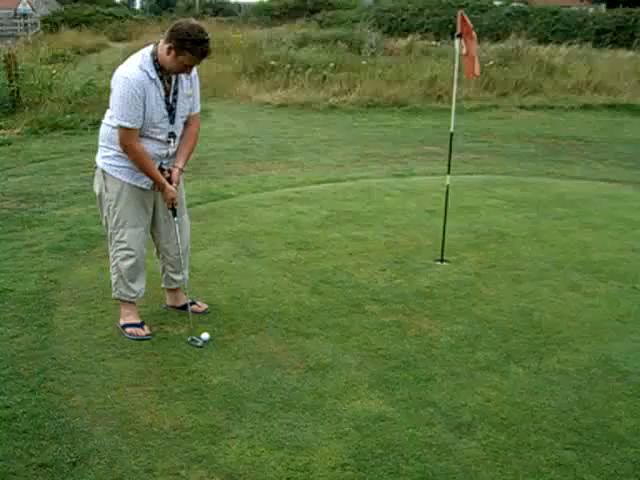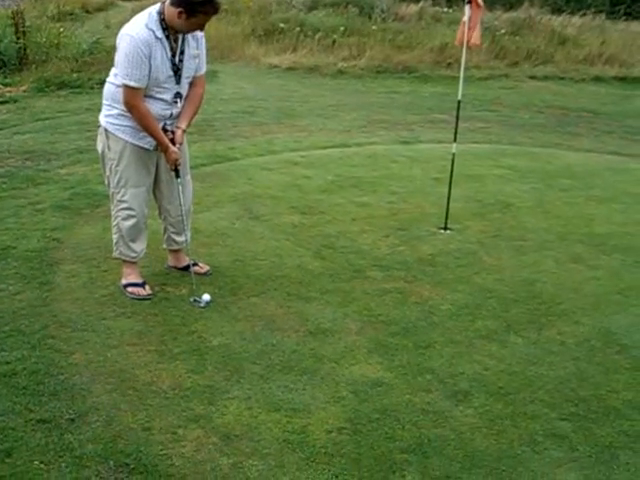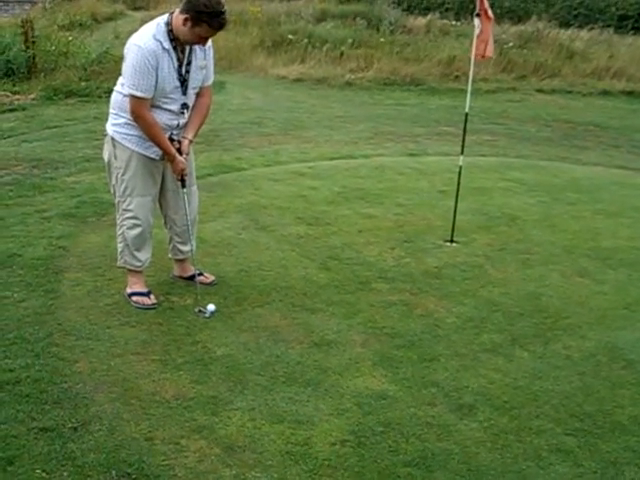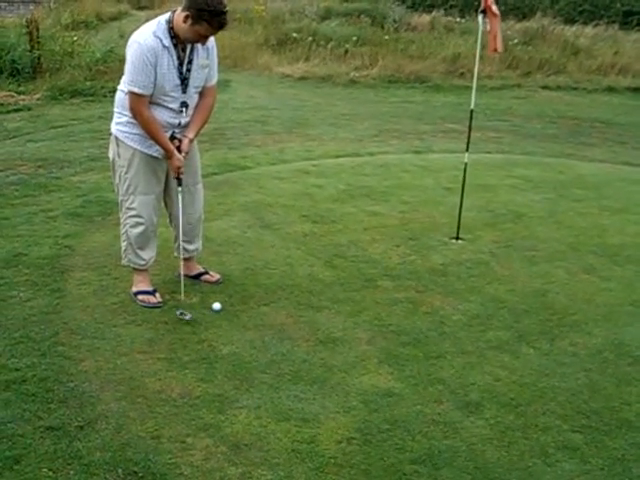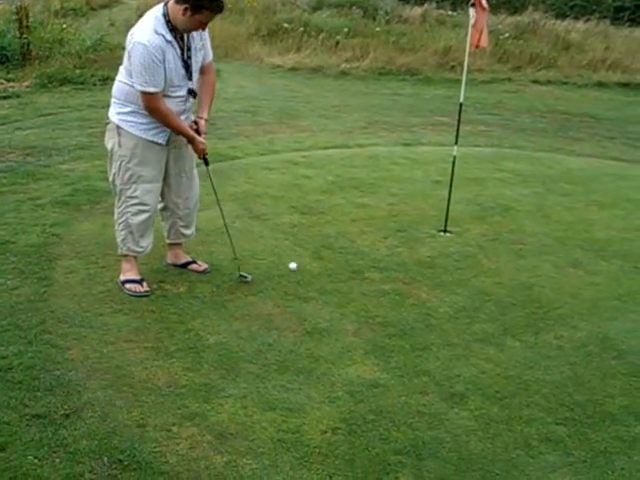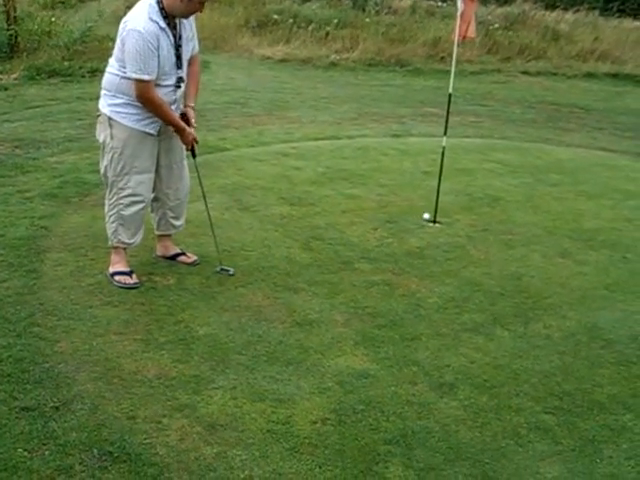
dt=0.7s
person 1, frame 1
left shoulder: (187, 72)
right shoulder: (132, 77)
left elbow: (192, 123)
right elbow: (128, 143)
left wrist: (177, 168)
right wrist: (161, 184)
left hip: (165, 168)
right hip: (125, 170)
left knee: (175, 235)
right knee: (129, 242)
left ankle: (174, 294)
right ankle: (128, 310)
person 1, frame 2
left shoulder: (194, 32)
right shoulder: (137, 36)
left elbow: (197, 84)
right elbow: (132, 101)
left wrist: (181, 128)
right wrist: (164, 144)
left hip: (170, 128)
right hip: (128, 129)
left knee: (178, 195)
right knee: (131, 201)
left ankle: (176, 255)
right ankle: (130, 269)
person 1, frame 3
left shoulder: (201, 43)
right shoulder: (145, 46)
left elbow: (204, 95)
right elbow: (140, 112)
left wrist: (187, 138)
right wrist: (171, 155)
left hip: (176, 137)
right hip: (135, 138)
left knee: (184, 205)
right knee: (137, 210)
left ankle: (182, 264)
right ankle: (135, 278)
person 1, frame 4
left shoulder: (205, 42)
right shoulder: (145, 44)
left elbow: (208, 95)
right elbow: (138, 108)
left wrist: (189, 138)
right wrist: (168, 151)
left hip: (181, 136)
right hip: (139, 137)
left knee: (190, 204)
right knee: (140, 210)
left ankle: (188, 263)
right ankle: (140, 277)
person 1, frame 5
left shoulder: (194, 26)
right shoulder: (147, 41)
left elbow: (207, 70)
right elbow: (152, 104)
left wrist: (201, 117)
right wrist: (191, 137)
left hip: (176, 123)
right hip: (137, 126)
left knee: (183, 192)
right knee: (138, 197)
left ankle: (175, 251)
right ankle: (128, 264)
person 1, frame 6
right shoulder: (142, 28)
left elbow: (192, 61)
right elbow: (144, 93)
left wrist: (189, 107)
right wrist: (181, 128)
left hip: (165, 115)
right hip: (127, 117)
left knee: (174, 183)
right knee: (130, 190)
left ankle: (165, 243)
right ankle: (118, 257)
